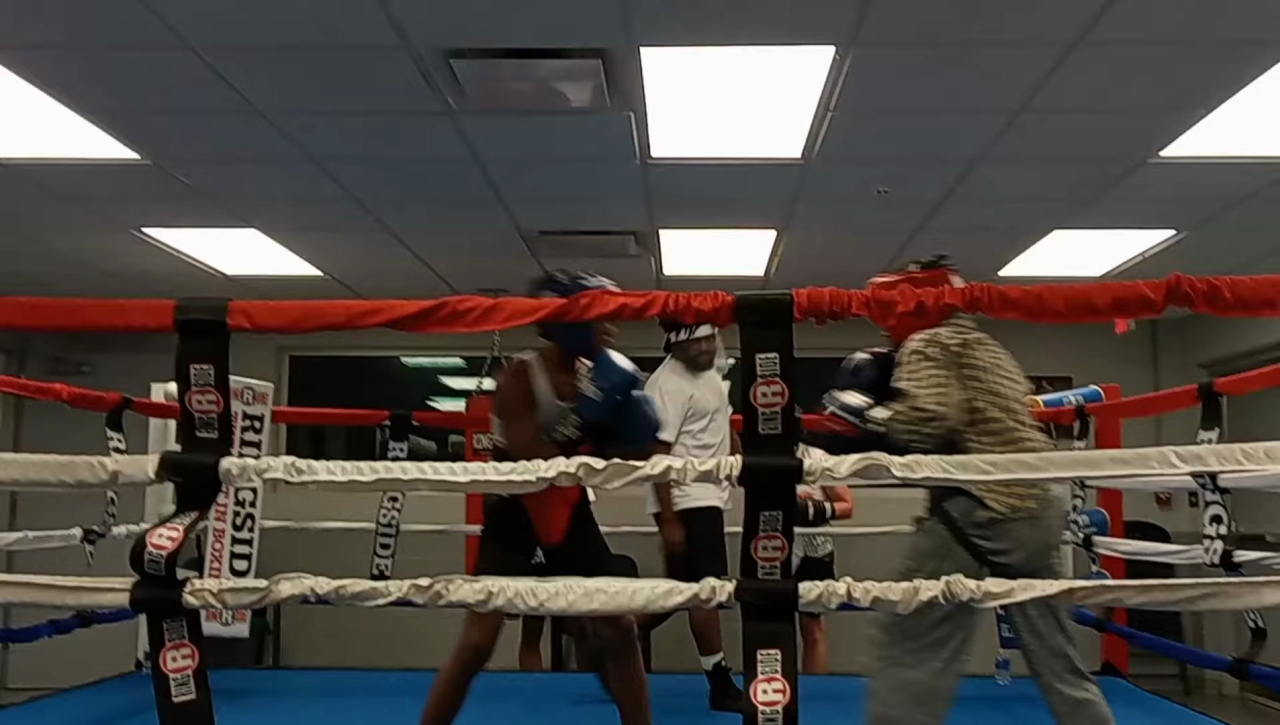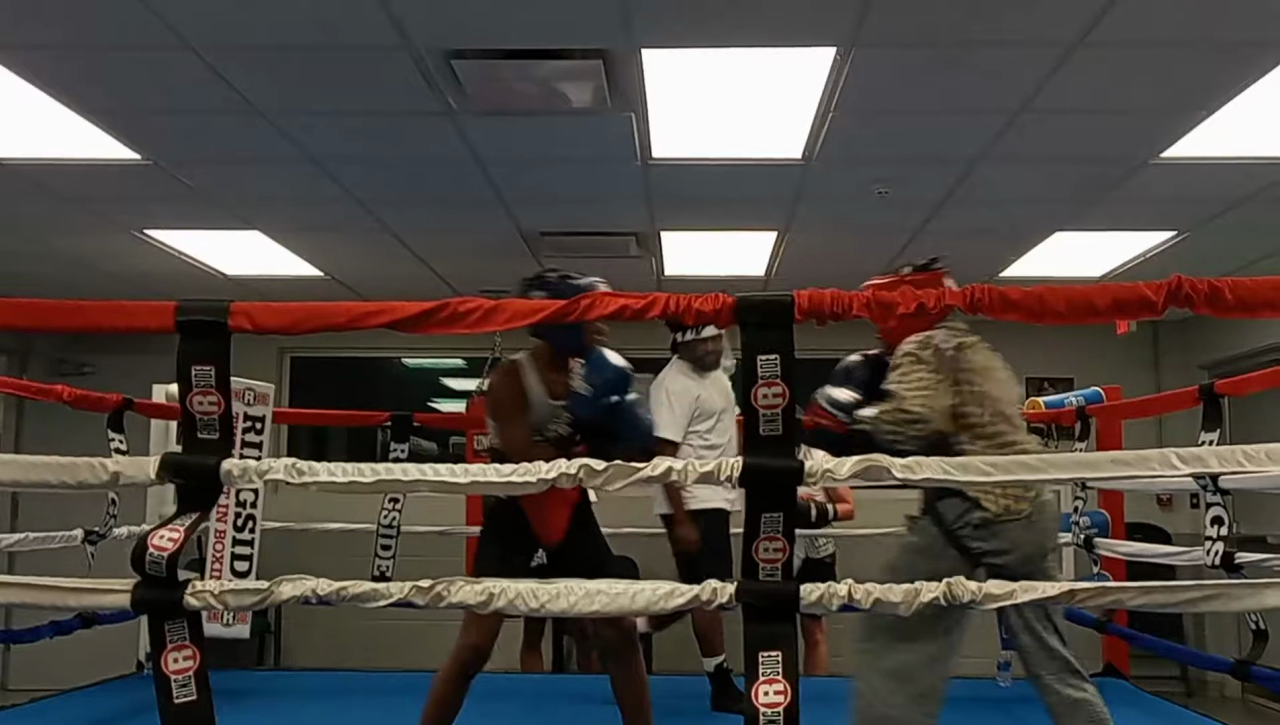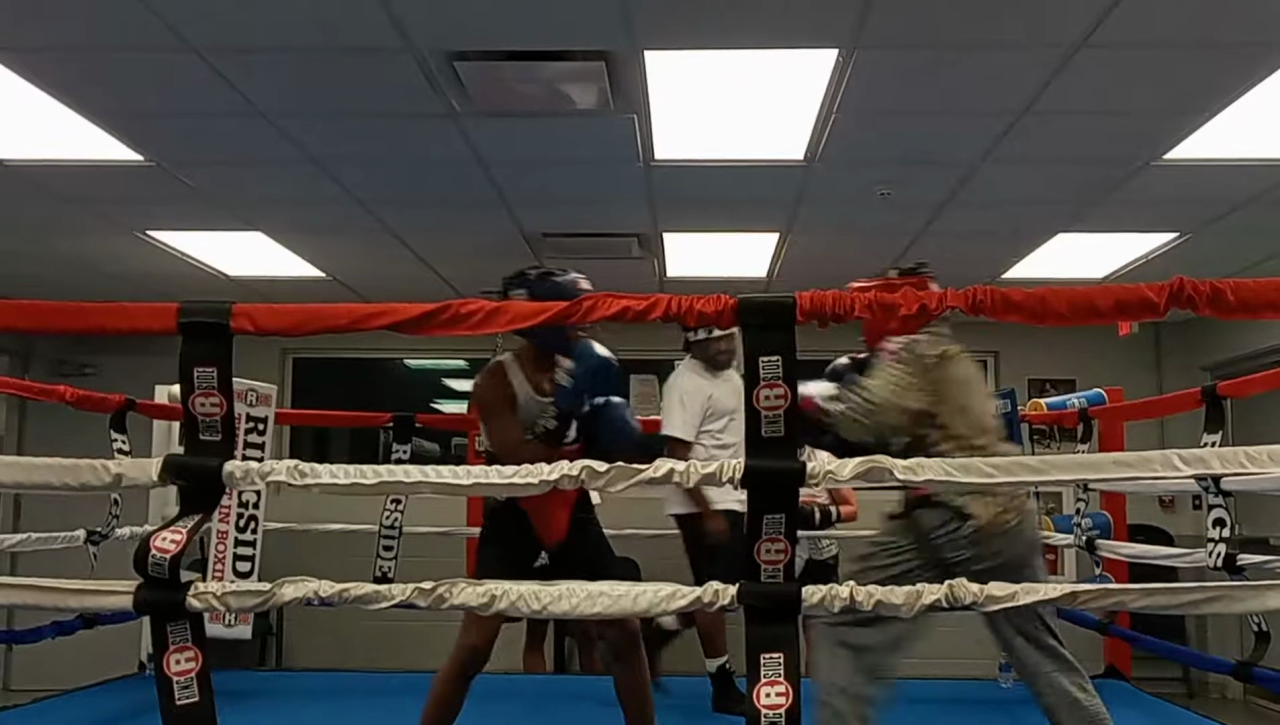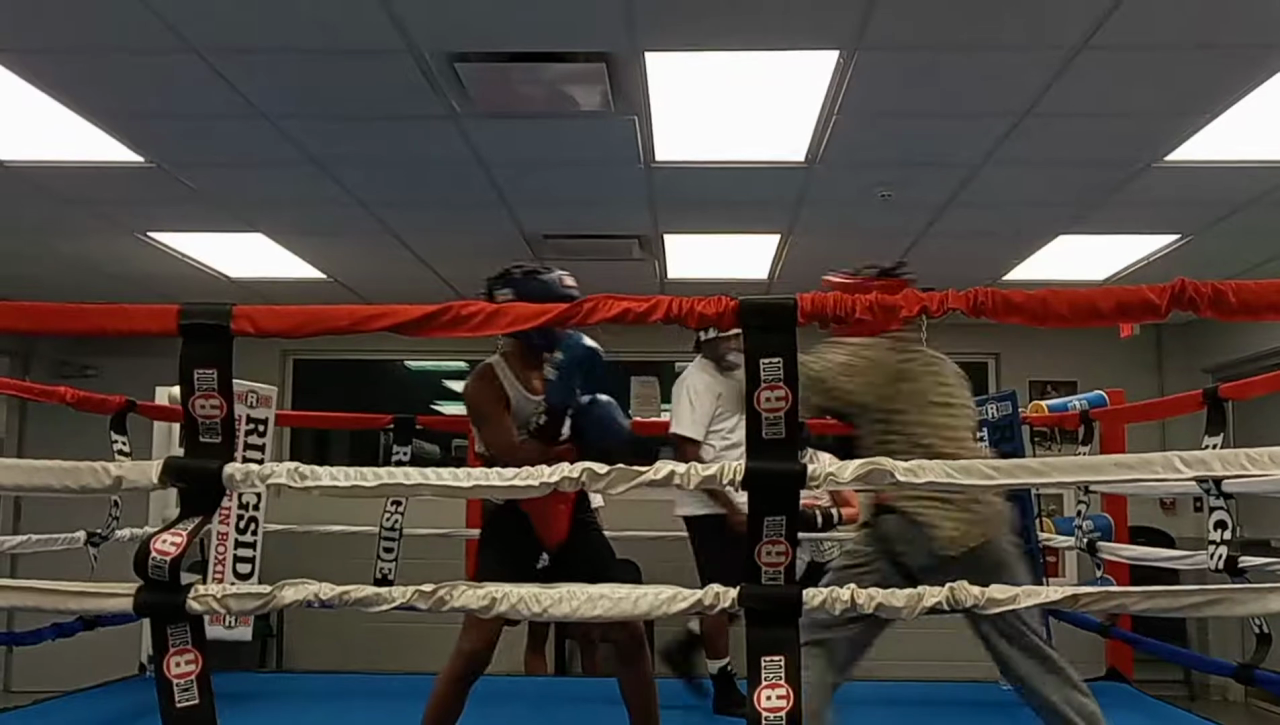
dt=0.1s
person 1, frame 1
left shoulder: (595, 371)
right shoulder: (518, 377)
left elbow: (605, 444)
right elbow: (532, 462)
left wrist: (627, 426)
right wrist: (586, 418)
left hip: (569, 508)
right hip: (516, 510)
left knee: (619, 628)
right knee: (477, 642)
person 1, frame 2
left shoulder: (588, 371)
right shoulder: (510, 378)
left elbow: (599, 447)
right elbow: (525, 463)
left wrist: (619, 427)
right wrist: (578, 417)
left hip: (569, 509)
right hip: (515, 512)
left knee: (620, 630)
right knee: (475, 643)
person 1, frame 3
left shoulder: (574, 365)
right shoulder: (496, 378)
left elbow: (600, 434)
right elbow: (517, 462)
left wrist: (599, 421)
right wrist: (565, 406)
left hip: (570, 506)
right hip: (514, 513)
left knee: (624, 629)
right knee: (474, 645)
person 1, frame 4
left shoulder: (563, 364)
right shoulder: (487, 381)
right elbow: (515, 462)
left wrist: (591, 418)
left hip: (568, 507)
right hip: (514, 515)
left knee: (629, 630)
right knee: (474, 649)
person 2, frame 1
left shoulder: (929, 345)
right shoulder: (994, 353)
left elbow: (929, 422)
left wrist: (869, 415)
right wrist: (886, 401)
left hip: (978, 507)
right hip: (1036, 507)
left knee: (911, 648)
right knee: (1056, 657)
person 2, frame 2
left shoulder: (923, 347)
right shoulder: (984, 355)
left elbow: (917, 424)
left wrist: (858, 413)
right wrist: (878, 404)
left hip: (972, 508)
right hip: (1028, 510)
left knee: (897, 642)
right knee: (1050, 655)
person 2, frame 3
left shoulder: (905, 350)
right shoulder: (952, 356)
left elbow: (874, 416)
left wrist: (827, 404)
left hip: (945, 517)
right hip: (1004, 518)
left knee: (844, 635)
right knee: (1042, 653)
person 2, frame 4
left shoulder: (869, 357)
right shoulder: (945, 370)
left elbow: (808, 384)
left hip: (913, 529)
right hip: (981, 521)
left knee: (816, 646)
right knee: (1030, 656)
person 3, frame 1
left shoulder: (709, 374)
right shoulder: (668, 383)
right elbow: (658, 455)
right wrist: (669, 520)
left hip: (706, 498)
right hip: (687, 503)
right ankle: (721, 684)
person 3, frame 2
left shoulder: (717, 373)
right shoulder: (675, 384)
right elbow: (665, 455)
right wrist: (681, 519)
left hip: (715, 499)
right hip: (694, 503)
left knee: (697, 591)
right ankle: (722, 686)
person 3, frame 3
left shoulder: (729, 374)
right shoulder: (686, 383)
right elbow: (677, 454)
right wrist: (707, 512)
left hip: (731, 501)
right hip: (702, 505)
left knee: (721, 589)
left ankle: (652, 637)
right ankle: (723, 687)
person 3, frame 4
left shoulder: (738, 374)
right shoulder: (697, 382)
right elbow: (687, 452)
right wrist: (728, 505)
left hip: (739, 502)
right hip: (711, 506)
left knee: (731, 591)
left ankle: (685, 648)
right ankle: (724, 688)
